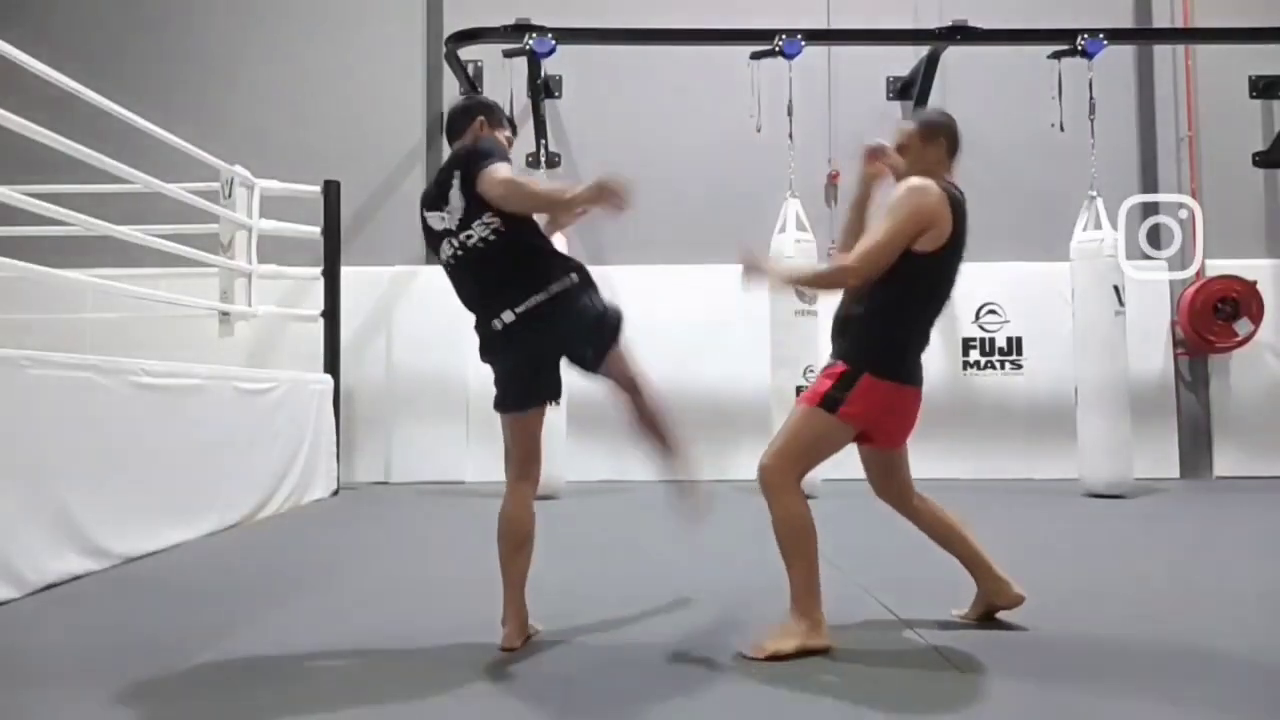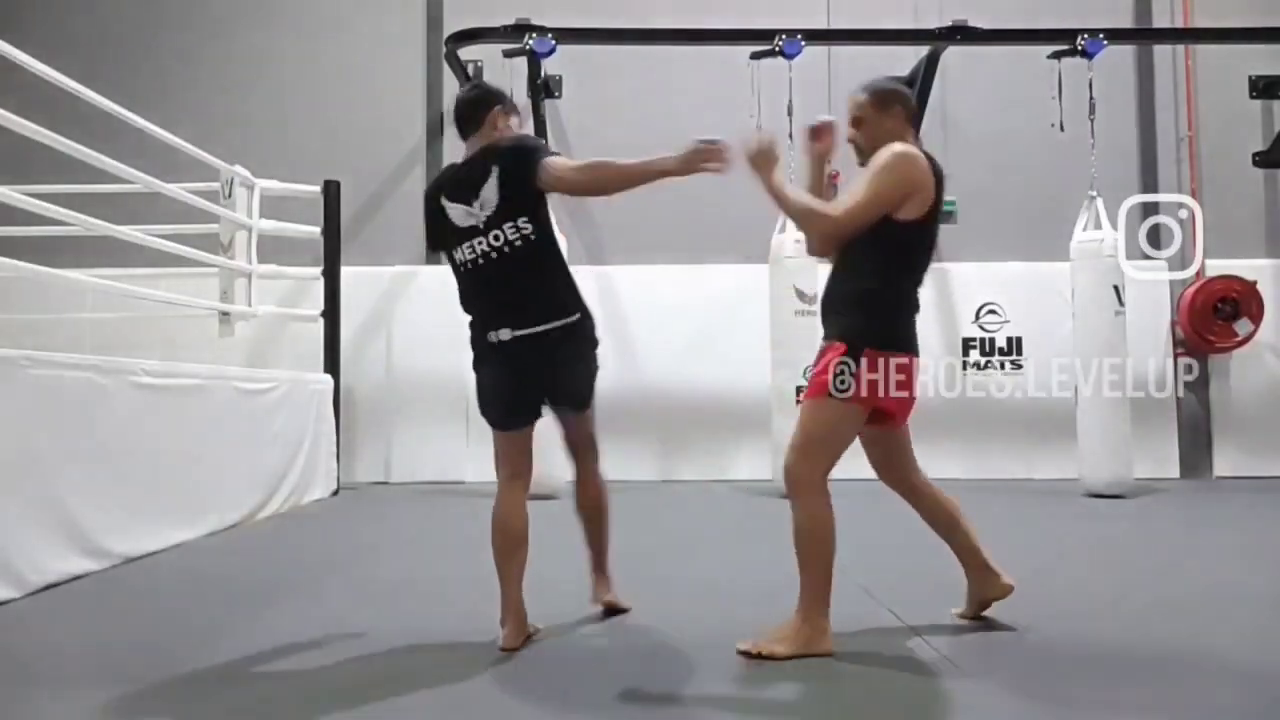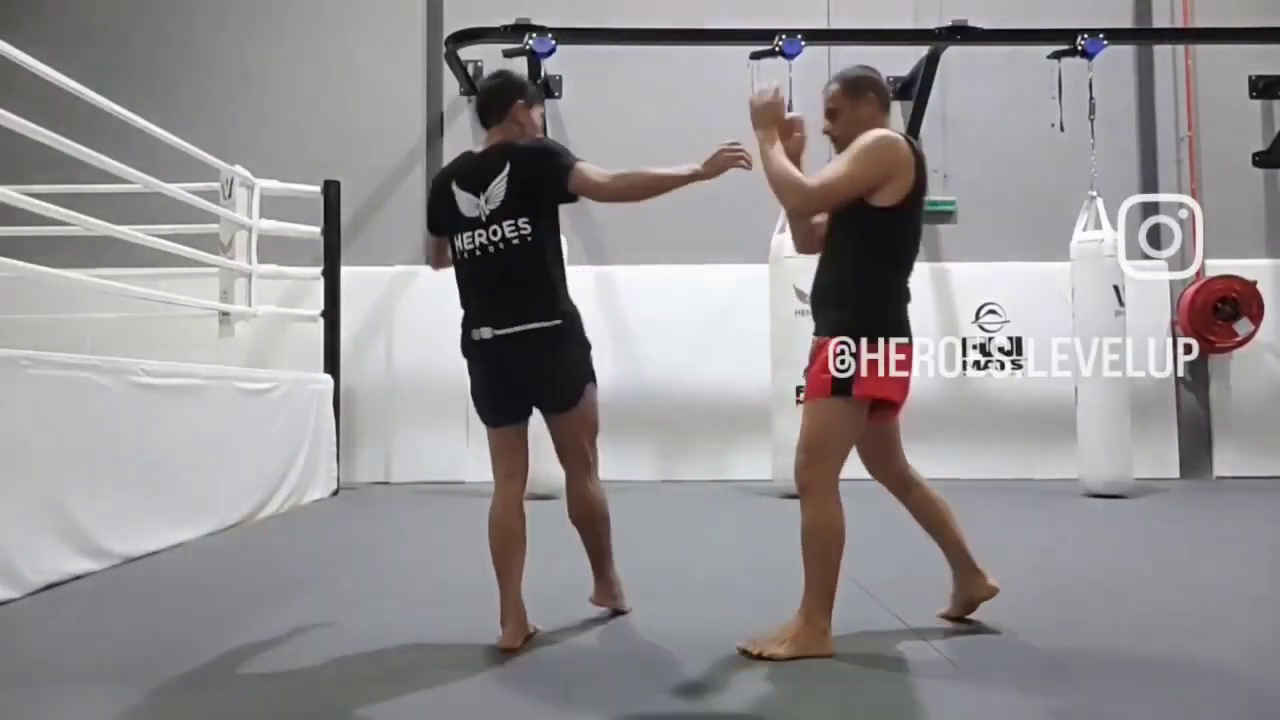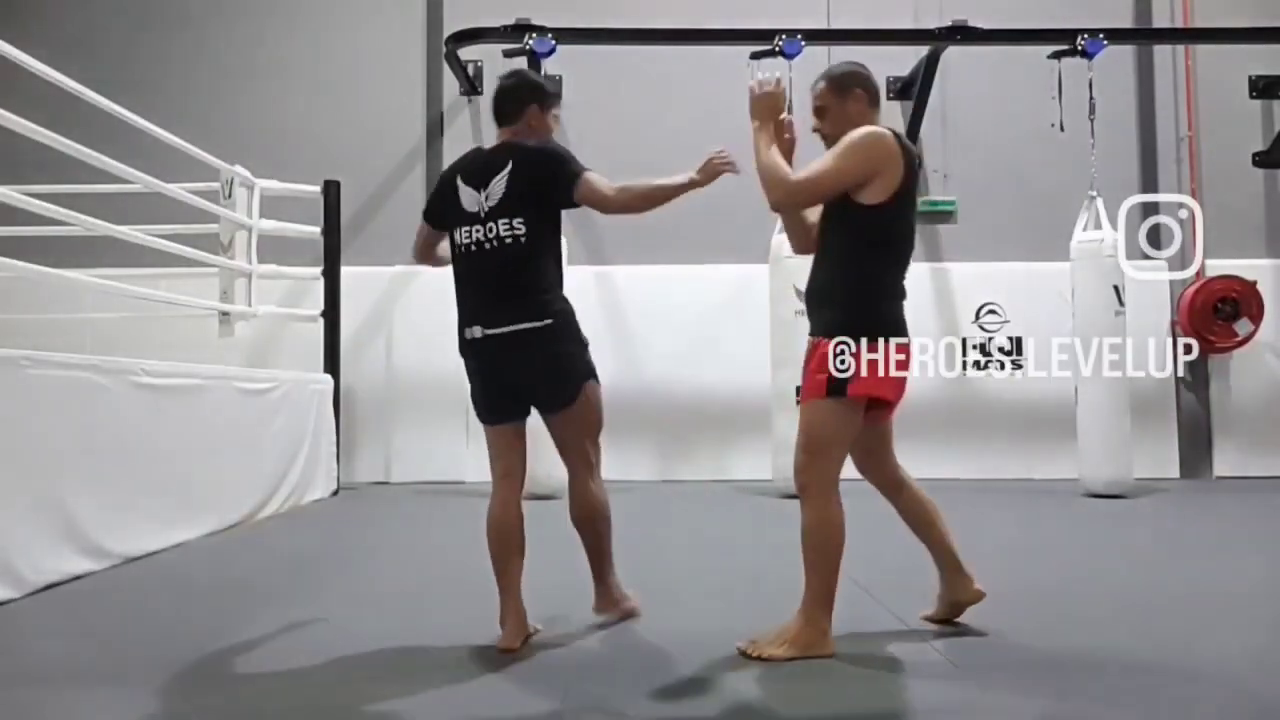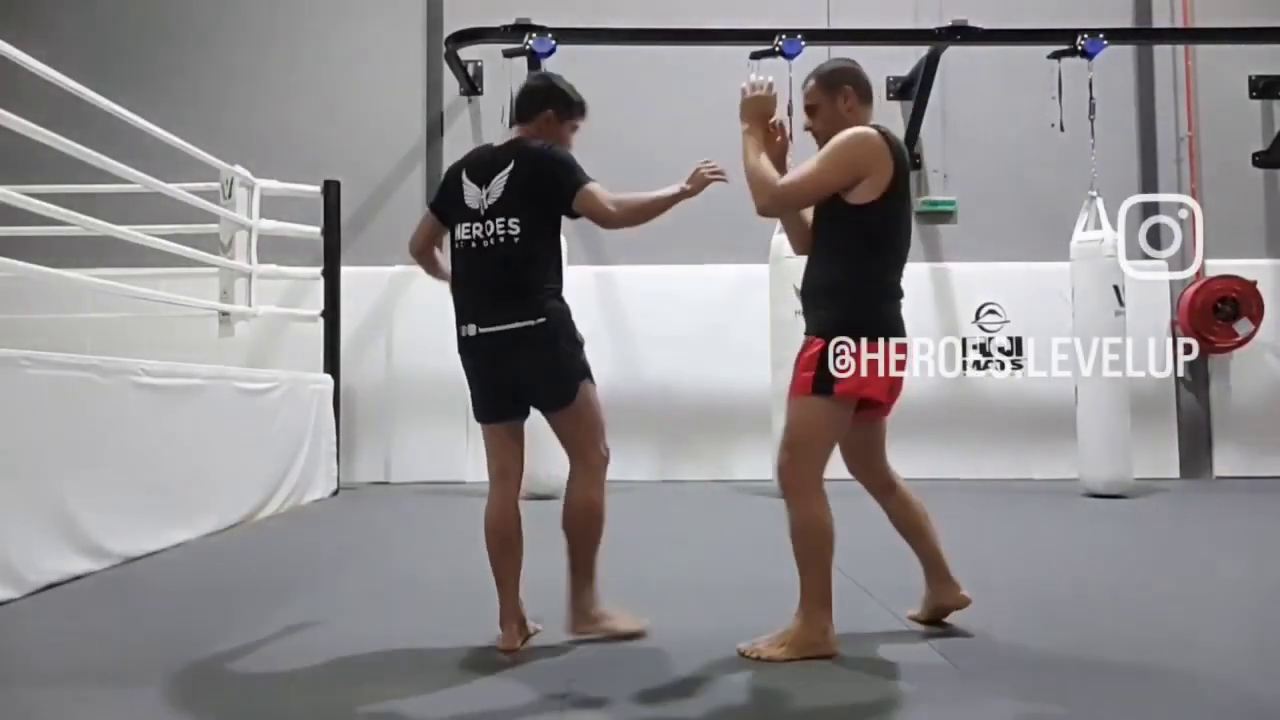
dt=0.1s
person 1, frame 1
left shoulder: (922, 193)
right shoulder: (932, 205)
left elbow: (854, 271)
right elbow: (860, 263)
left wrist: (778, 273)
right wrist: (867, 189)
left hip: (864, 369)
right hip: (888, 369)
left knee: (777, 473)
right knee: (897, 491)
left ankle: (808, 624)
right ankle: (994, 585)
person 1, frame 2
left shoulder: (901, 161)
right shoulder: (897, 175)
left elbow: (828, 229)
right elbow: (833, 242)
left wrist: (771, 176)
right wrist: (817, 168)
left hip: (864, 347)
right hip: (882, 349)
left knee: (803, 473)
right knee: (901, 473)
left ankle: (811, 626)
right ankle: (984, 577)
person 1, frame 3
left shoulder: (885, 147)
right shoulder: (873, 164)
left elbow: (801, 199)
right elbow: (809, 237)
left wrist: (767, 138)
right wrist: (790, 156)
left hip: (857, 339)
right hip: (870, 339)
left knee: (815, 475)
right knee: (891, 469)
left ankle: (813, 627)
right ankle: (969, 577)
person 1, frame 4
left shoulder: (873, 143)
right shoulder: (865, 165)
left elbow: (786, 194)
right elbow: (806, 238)
left wrist: (763, 129)
right wrist: (781, 153)
left hip: (853, 338)
right hip: (869, 338)
left knee: (814, 476)
right knee: (881, 470)
left ankle: (813, 628)
right ankle: (957, 581)
person 1, frame 5
left shoulder: (861, 143)
right shoulder: (872, 156)
left elbow: (770, 202)
right elbow: (806, 240)
left wrist: (753, 131)
right wrist: (778, 162)
left hip: (846, 339)
right hip: (872, 338)
left knee: (798, 474)
right knee: (873, 471)
left ankle: (814, 628)
right ankle: (942, 587)
person 2, frame 1
left shoulder: (432, 203)
right shoulder: (483, 158)
right elbow: (505, 189)
left wrist: (553, 222)
right wrist: (571, 199)
left hip: (506, 334)
right hip: (562, 302)
left knee: (521, 479)
right knee: (629, 382)
left ankle: (513, 620)
right ankle: (675, 459)
person 2, frame 2
left shoulder: (437, 194)
right shoulder: (514, 154)
right elbow: (579, 179)
right wrist: (674, 165)
left hip: (496, 350)
right hip: (561, 328)
left knee: (513, 483)
right knee: (585, 462)
left ankle: (514, 620)
right ankle: (602, 581)
person 2, frame 3
left shoulder: (448, 180)
right shoulder: (536, 156)
left elbow: (438, 256)
right elbow: (611, 187)
right wrist: (700, 170)
left hip: (485, 344)
right hip: (549, 333)
left knee: (509, 480)
right knee: (581, 468)
left ankle: (513, 619)
right ankle: (606, 585)
person 2, frame 4
left shoulder: (456, 175)
right shoulder: (540, 158)
left elbow: (423, 251)
right elbow: (612, 200)
right wrist: (694, 178)
left hip: (481, 342)
right hip: (545, 332)
left knee: (506, 480)
right knee: (585, 467)
left ankle: (512, 620)
right ankle: (607, 591)
person 2, frame 5
left shoulder: (461, 171)
right shoulder: (545, 162)
left elbow: (420, 247)
right elbow: (611, 212)
right wrist: (685, 188)
left hip: (479, 339)
right hip: (537, 333)
left knee: (504, 479)
right knee: (591, 461)
left ankle: (511, 621)
right ankle: (585, 606)
